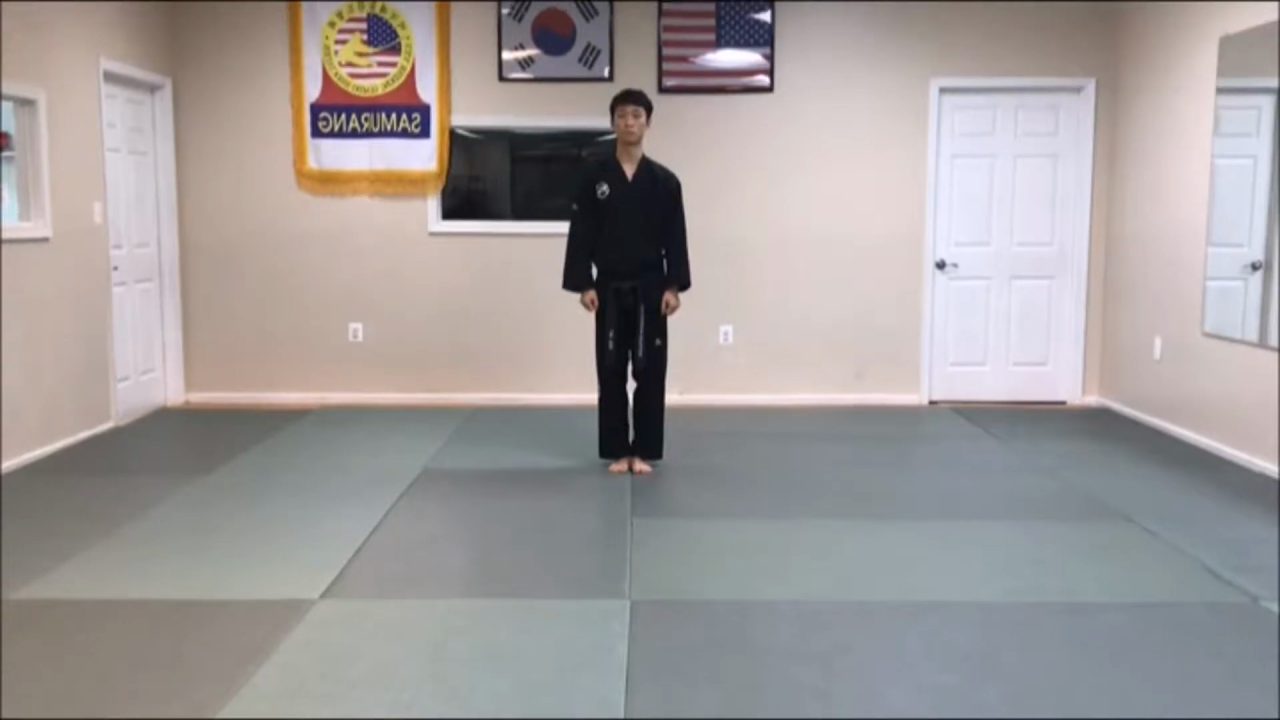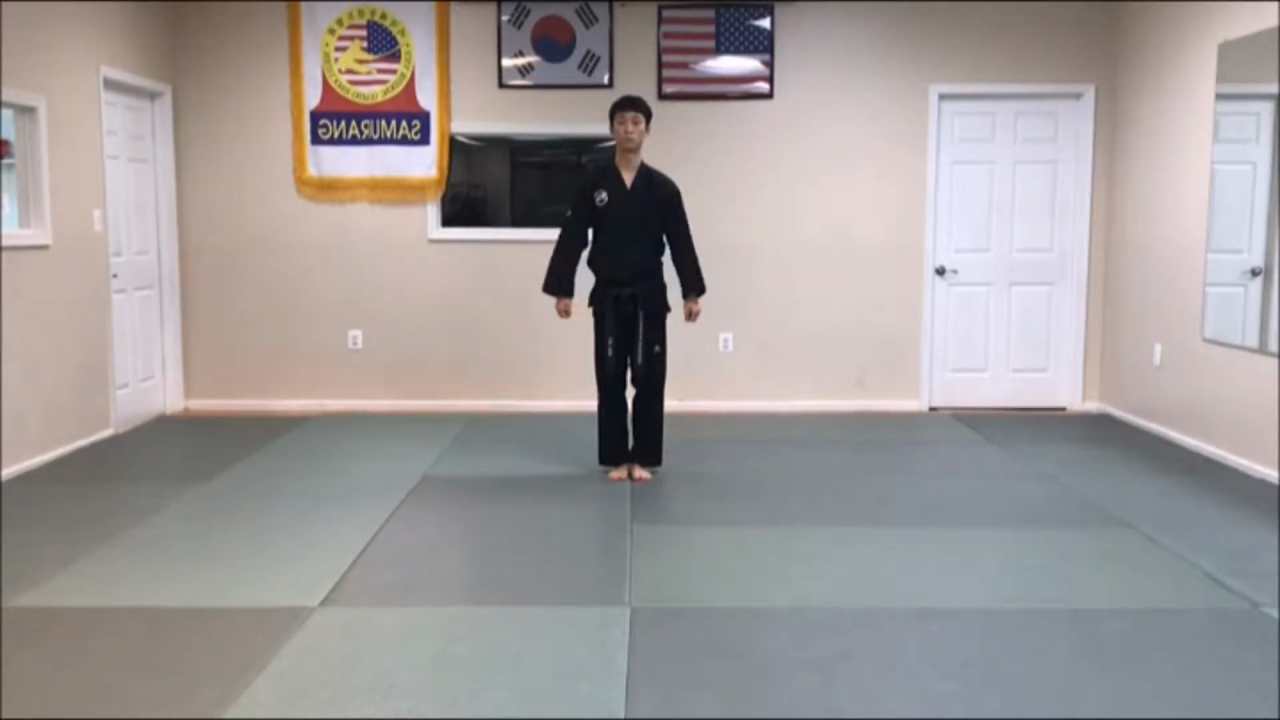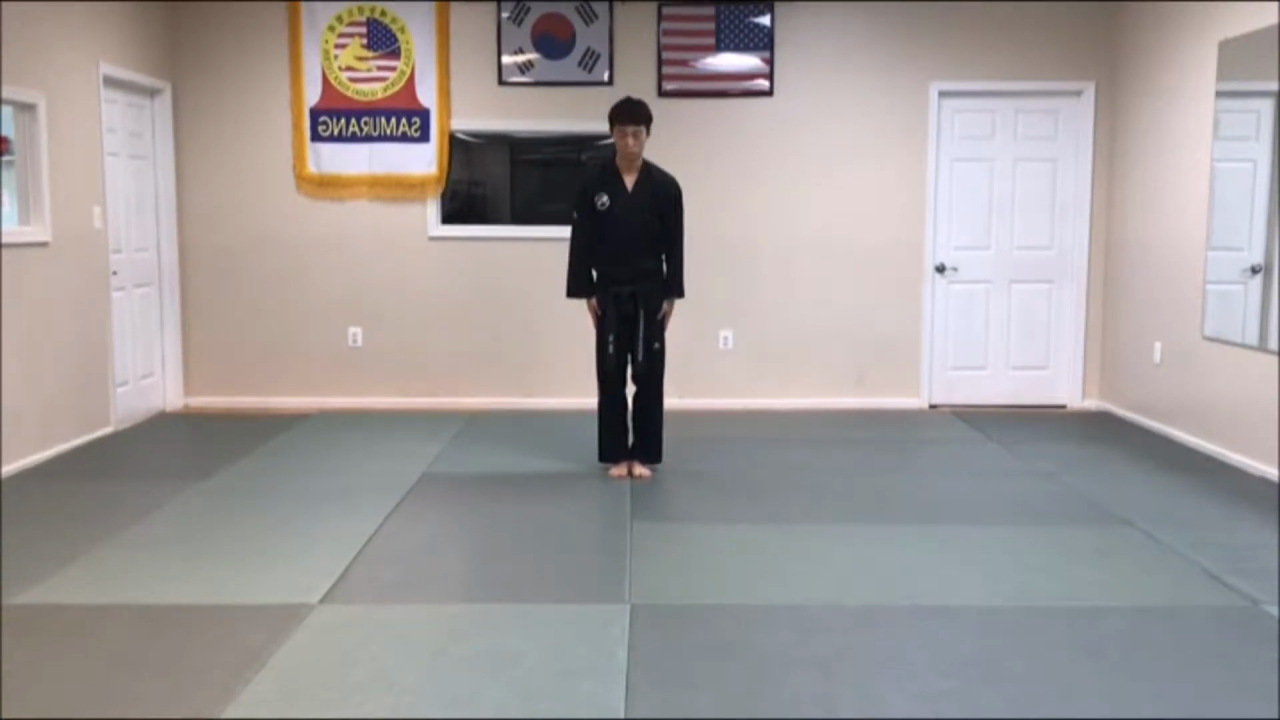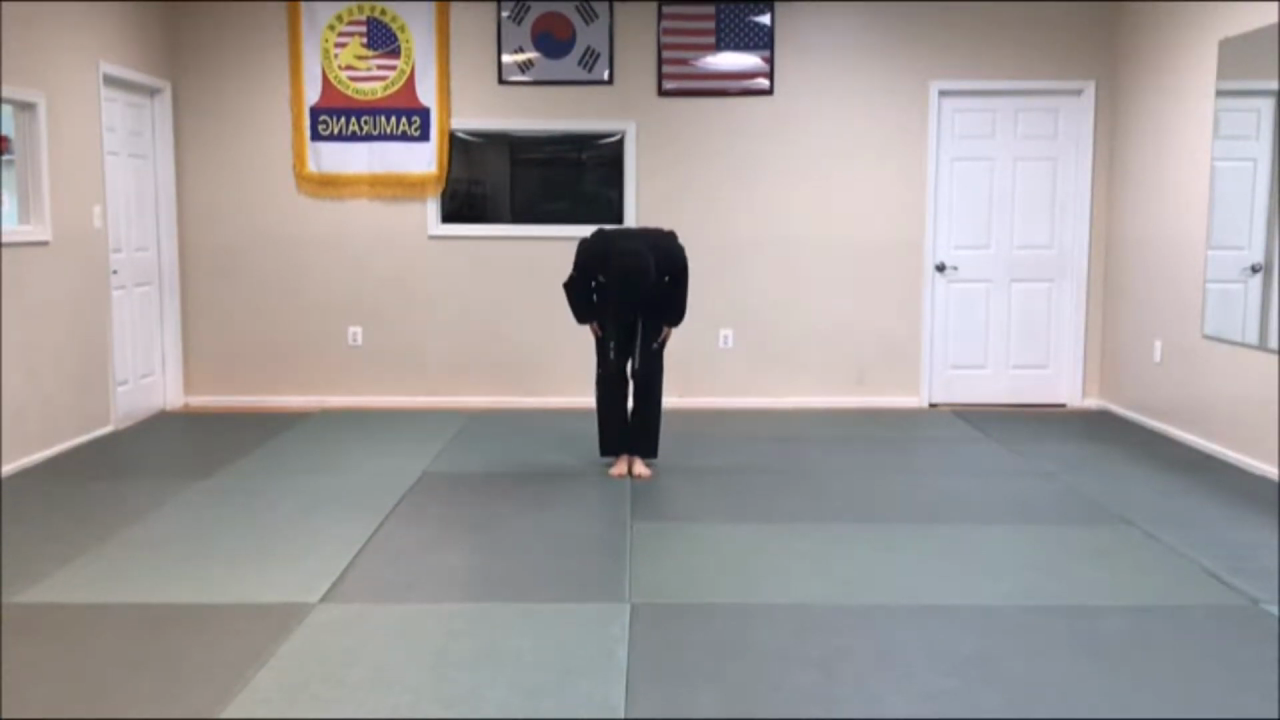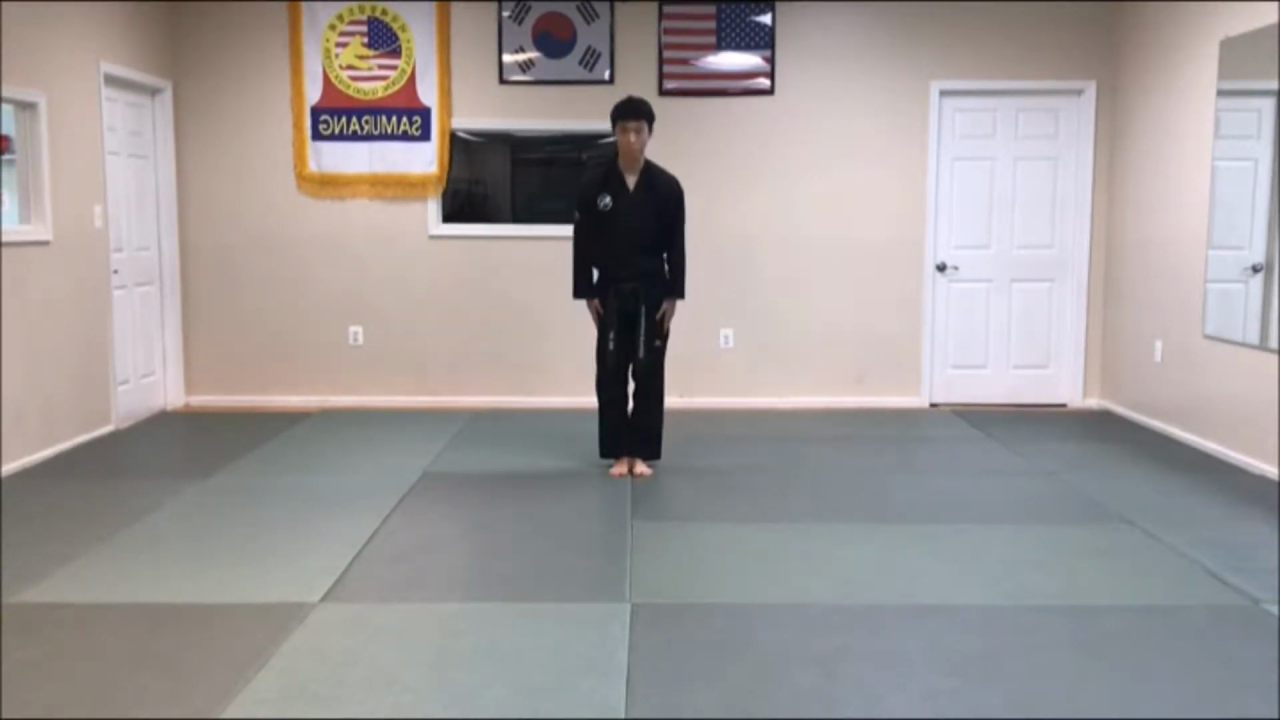
dt=1s
person 1, frame 1
left shoulder: (663, 180)
right shoulder: (595, 177)
left elbow: (674, 237)
right elbow: (581, 233)
left wrist: (674, 286)
right wrist: (584, 284)
left hip: (649, 288)
right hip: (609, 289)
left knee: (649, 371)
right knee: (611, 371)
left ankle: (644, 450)
right ankle: (617, 450)
person 1, frame 2
left shoulder: (662, 187)
right shoulder: (593, 184)
left elbow: (681, 241)
right elbow: (572, 237)
left wrist: (692, 293)
right wrist: (562, 289)
left hip: (649, 295)
right hip: (609, 295)
left knee: (649, 378)
right knee: (610, 378)
left ankle: (644, 458)
right ankle: (617, 457)
person 1, frame 3
left shoulder: (665, 185)
right shoulder: (594, 183)
left elbow: (674, 245)
right elbow: (581, 242)
left wrist: (671, 294)
right wrist: (587, 292)
left hip: (649, 295)
right hip: (609, 295)
left knee: (648, 376)
right knee: (610, 375)
left ankle: (643, 455)
right ankle: (617, 455)
person 1, frame 4
left shoulder: (670, 253)
right shoulder: (593, 252)
left elbow: (678, 285)
right elbow: (576, 285)
left wrist: (670, 320)
right wrist: (588, 316)
left hip: (652, 312)
right hip: (610, 310)
left knee: (647, 374)
right knee: (610, 373)
left ankle: (639, 453)
right ankle: (620, 452)
person 1, frame 5
left shoulder: (667, 186)
right shoulder: (595, 184)
left elbow: (676, 244)
right elbow: (583, 243)
left wrist: (673, 294)
right wrist: (587, 292)
left hip: (652, 295)
right hip: (610, 295)
left knee: (649, 374)
right knee: (610, 374)
left ankle: (641, 453)
right ankle: (619, 452)
